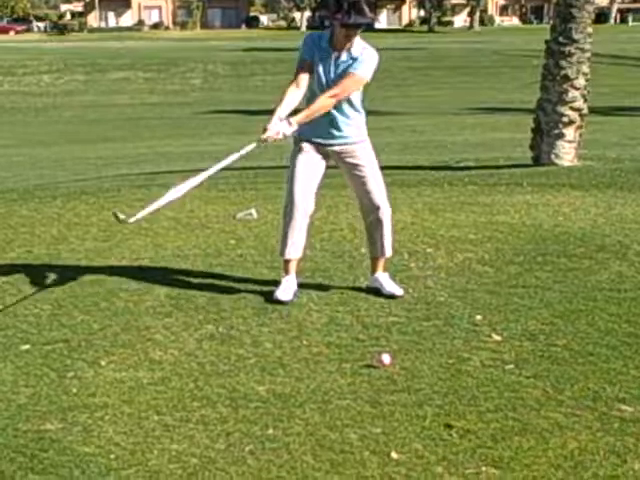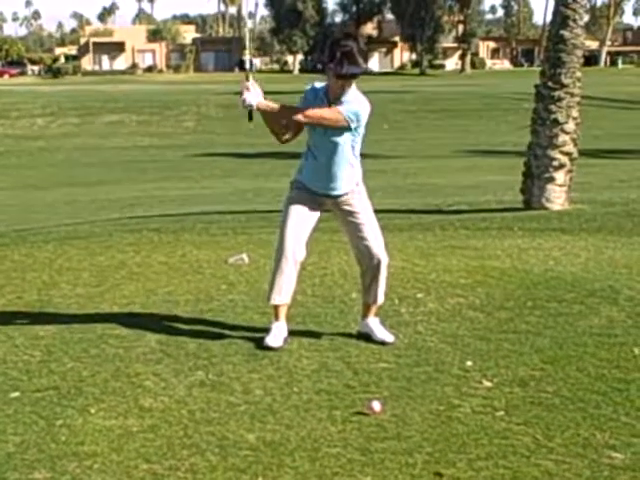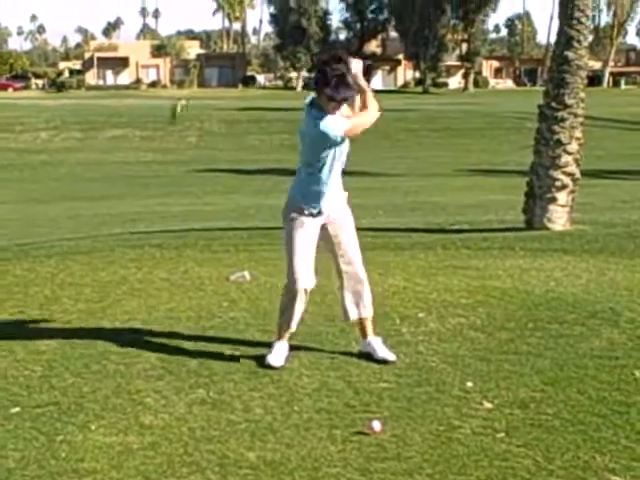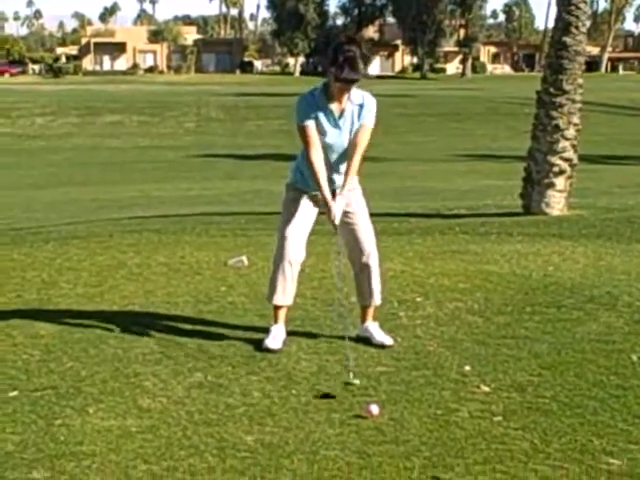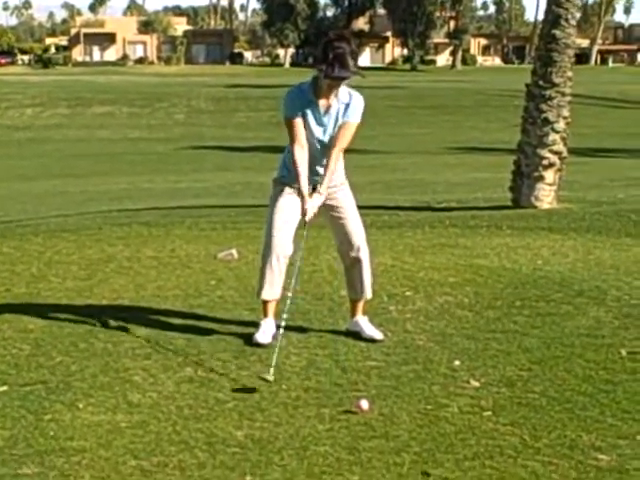
dt=1s
person 1, frame 1
left shoulder: (368, 56)
right shoulder: (311, 43)
left elbow: (333, 96)
right elbow: (299, 85)
left wrist: (291, 123)
right wrist: (276, 117)
left hip: (353, 140)
right hip: (311, 139)
left knee: (377, 205)
right knee: (298, 204)
left ankle: (378, 274)
right ankle: (289, 278)
person 1, frame 2
left shoulder: (358, 106)
right shoulder: (314, 92)
left elbow: (303, 116)
right elbow: (284, 135)
left wrist: (262, 103)
right wrist: (263, 107)
left hip: (348, 191)
right hip: (307, 188)
left knee: (375, 255)
right knee: (289, 252)
left ankle: (369, 320)
right ankle: (279, 324)
person 1, frame 3
left shoulder: (318, 102)
right shoulder: (321, 126)
left elbow: (363, 105)
right elbow: (370, 116)
left wrist: (357, 79)
right wrist: (360, 78)
left hip: (334, 203)
right hip: (305, 209)
left knee: (354, 269)
right knee: (300, 279)
left ankle: (369, 339)
right ankle: (281, 342)
person 1, frame 4
left shoulder: (366, 103)
right shoulder: (307, 103)
left elbow: (357, 152)
right elbow: (314, 153)
left wrist: (342, 193)
right wrist: (326, 197)
left hip: (346, 187)
right hip: (306, 187)
left knee: (367, 253)
right knee: (288, 252)
left ankle: (368, 323)
right ankle: (278, 326)
person 1, frame 5
left shoulder: (354, 102)
right shoulder: (296, 96)
left elbow: (336, 150)
right elbow: (299, 146)
left wrist: (319, 194)
right wrist: (303, 193)
left hip: (333, 183)
right hip: (292, 181)
left knee: (357, 247)
right knee: (276, 245)
left ankle: (358, 318)
right ankle: (268, 321)
